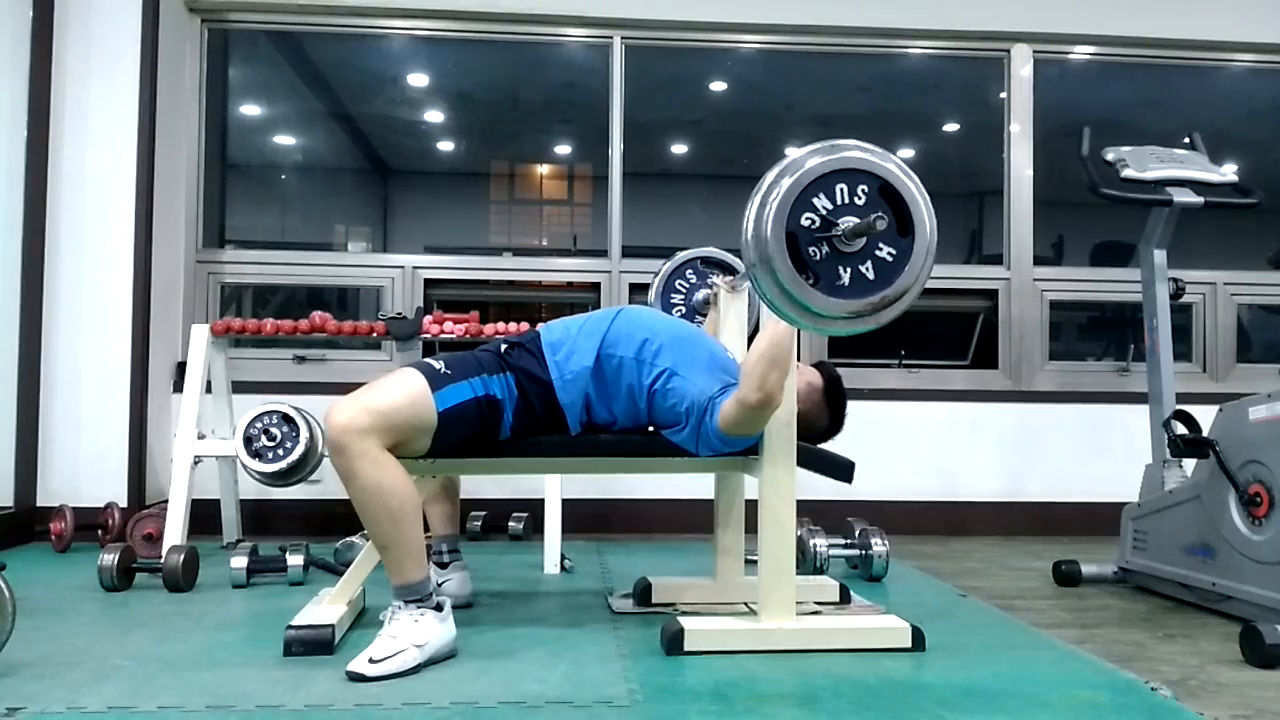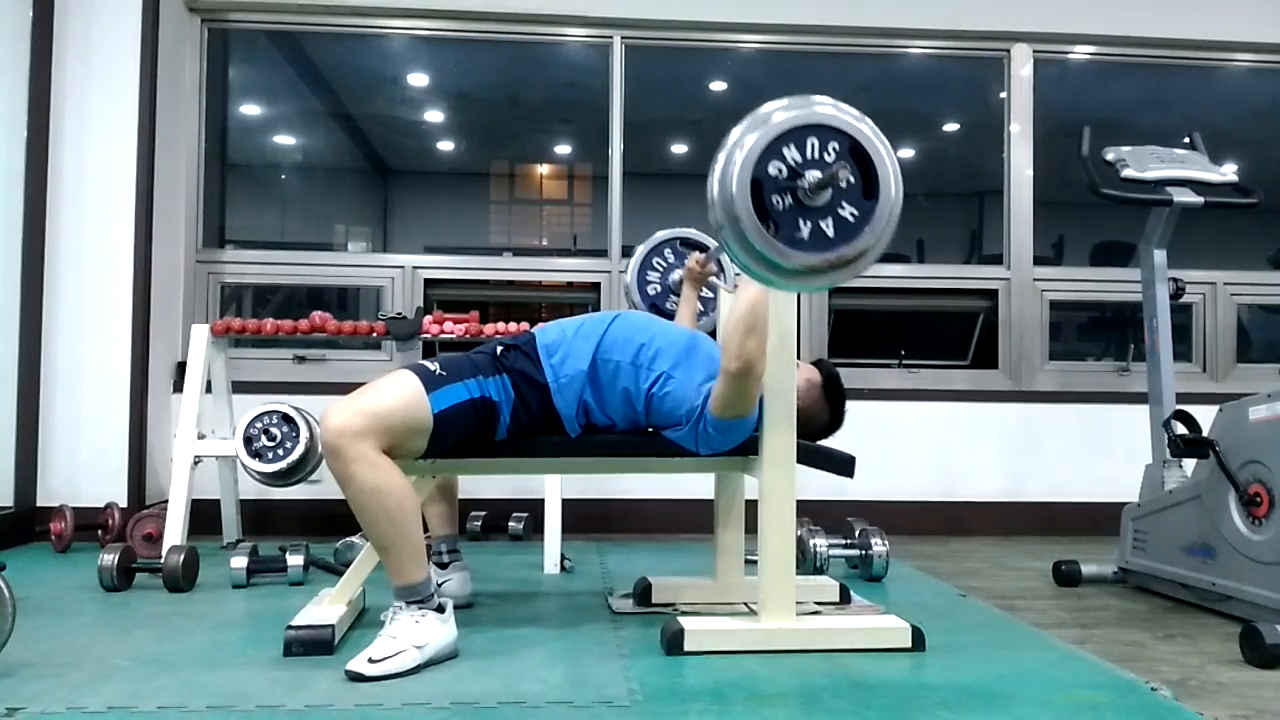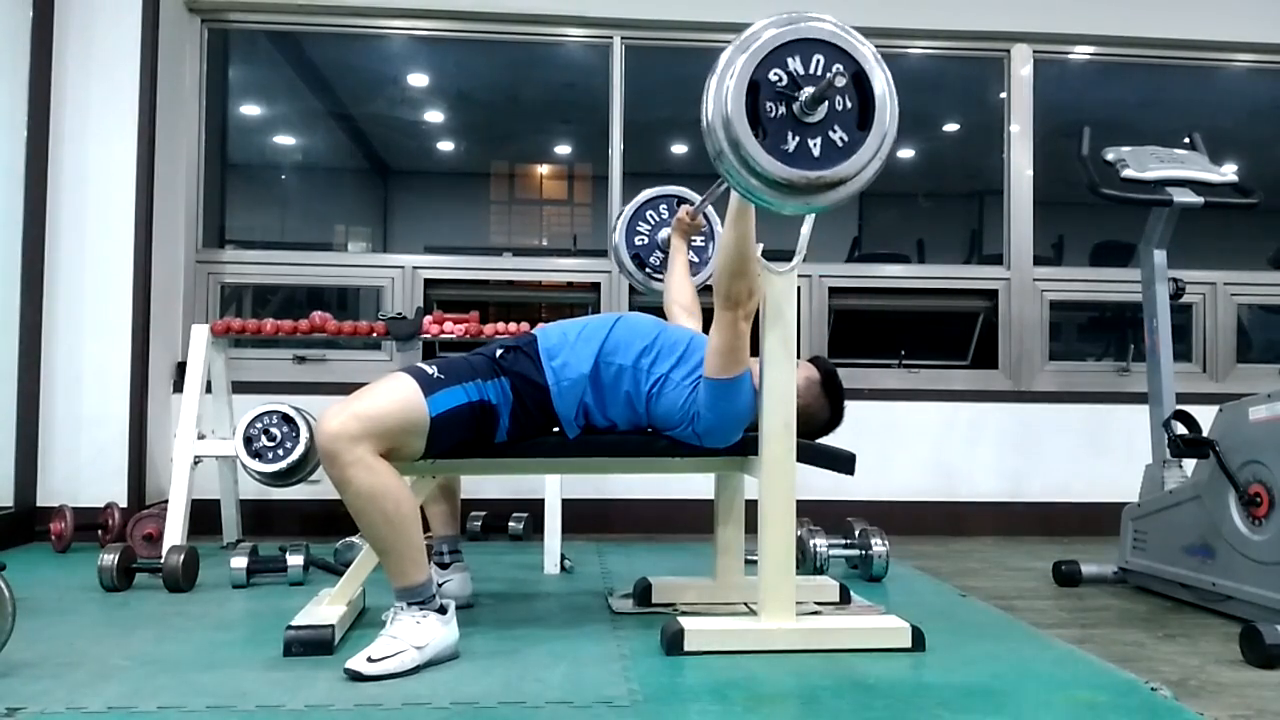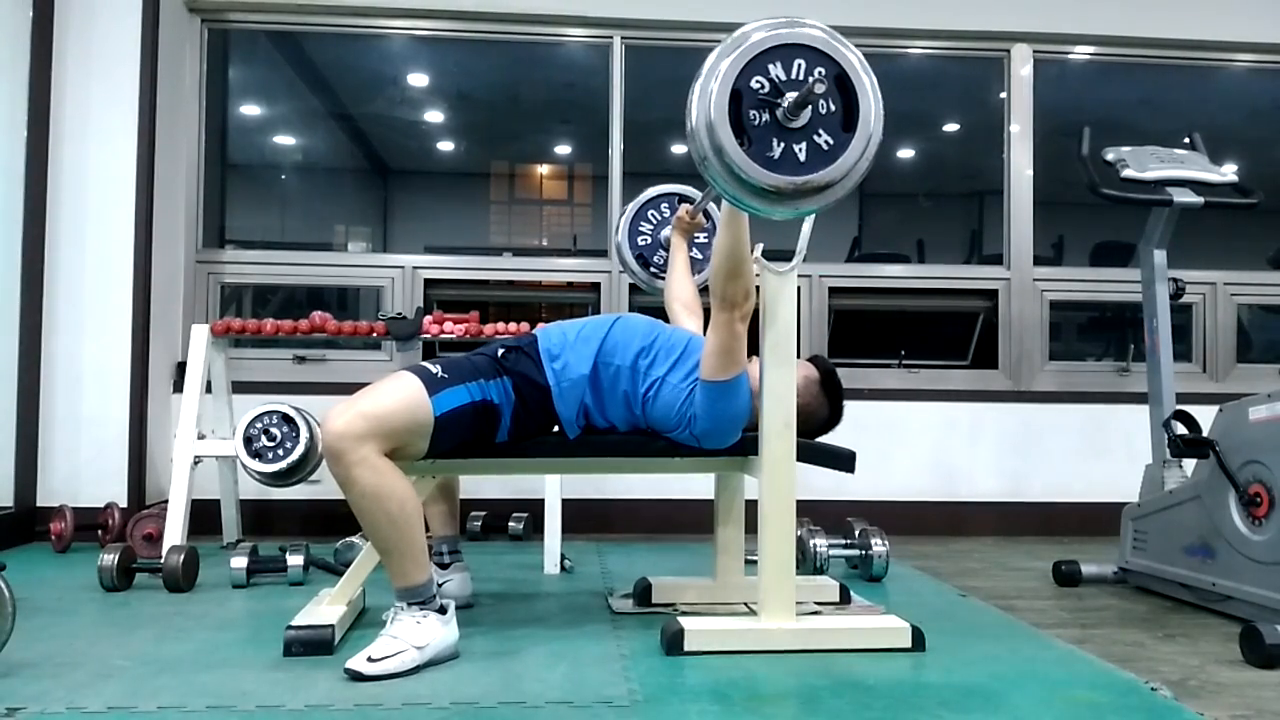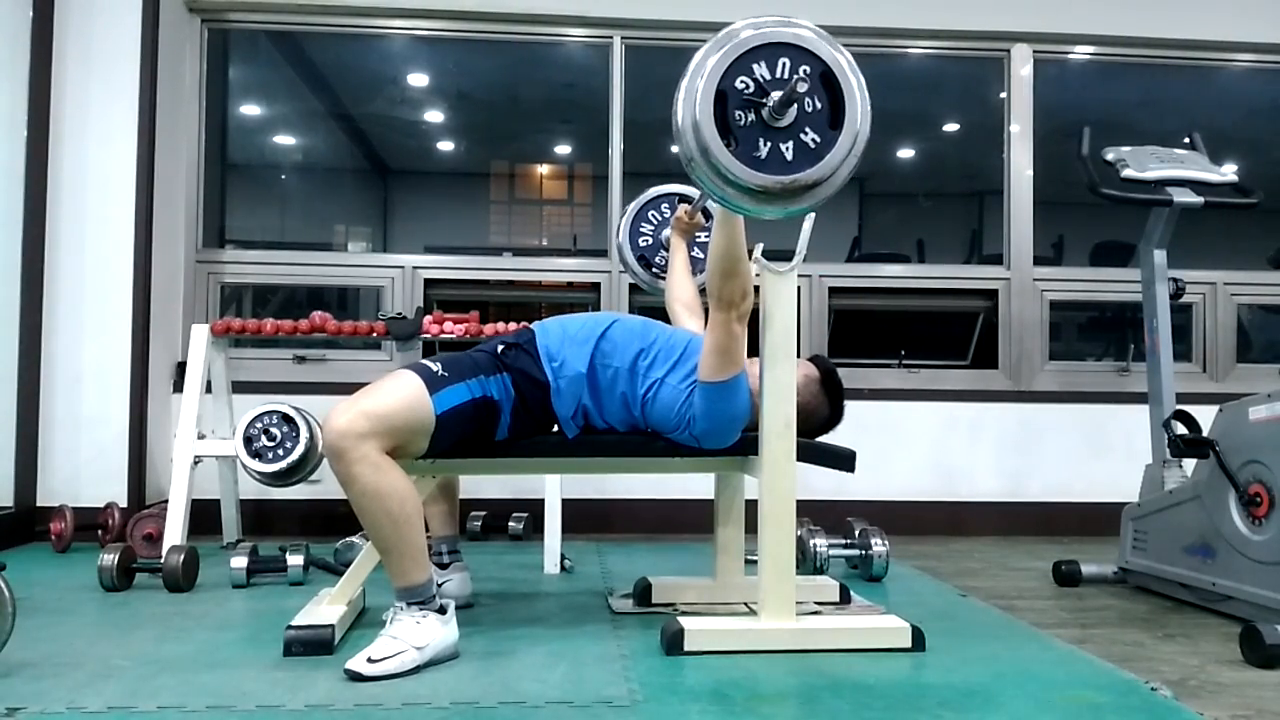
dt=0.5s
person 1, frame 1
left shoulder: (732, 415)
right shoulder: (729, 381)
left elbow: (759, 393)
right wrist: (720, 307)
left knee: (351, 426)
right knee: (411, 414)
left ankle: (420, 613)
right ankle: (445, 568)
person 1, frame 2
left shoulder: (733, 414)
right shoulder: (722, 386)
left elbow: (741, 360)
right elbow: (679, 353)
right wrist: (690, 286)
left knee: (347, 429)
left ankle: (423, 613)
right ankle: (444, 567)
person 1, frame 3
left shoulder: (724, 412)
right shoulder: (720, 373)
left elbow: (735, 303)
right elbow: (681, 311)
left wrist: (745, 189)
right wrist: (679, 240)
left knee: (342, 433)
left ankle: (424, 614)
right ankle: (444, 566)
person 1, frame 4
left shoulder: (720, 413)
right shoulder: (718, 370)
left elbow: (733, 305)
right elbow: (685, 308)
right wrist: (679, 239)
left knee: (348, 433)
left ankle: (424, 615)
right ankle: (444, 566)
person 1, frame 5
left shoulder: (721, 412)
right shoulder: (719, 375)
left elbow: (731, 305)
right elbow: (688, 311)
right wrist: (678, 239)
left knee: (350, 432)
left ankle: (423, 614)
right ankle: (443, 567)
